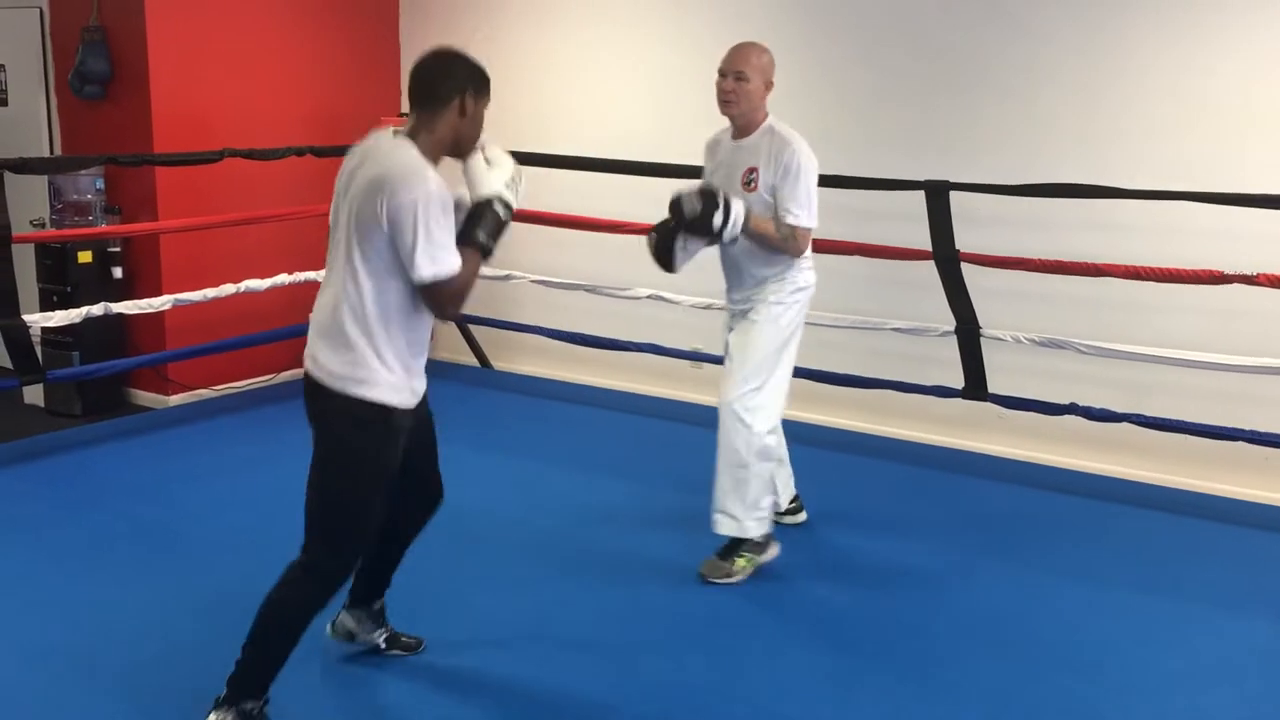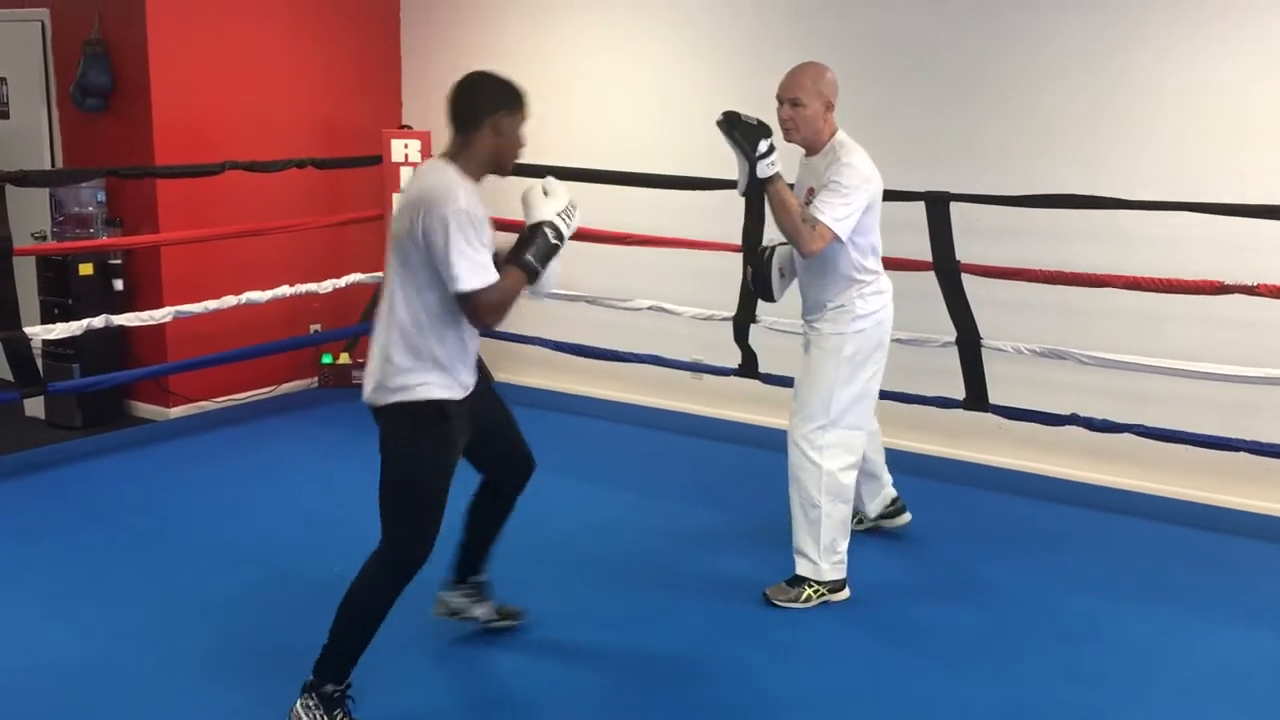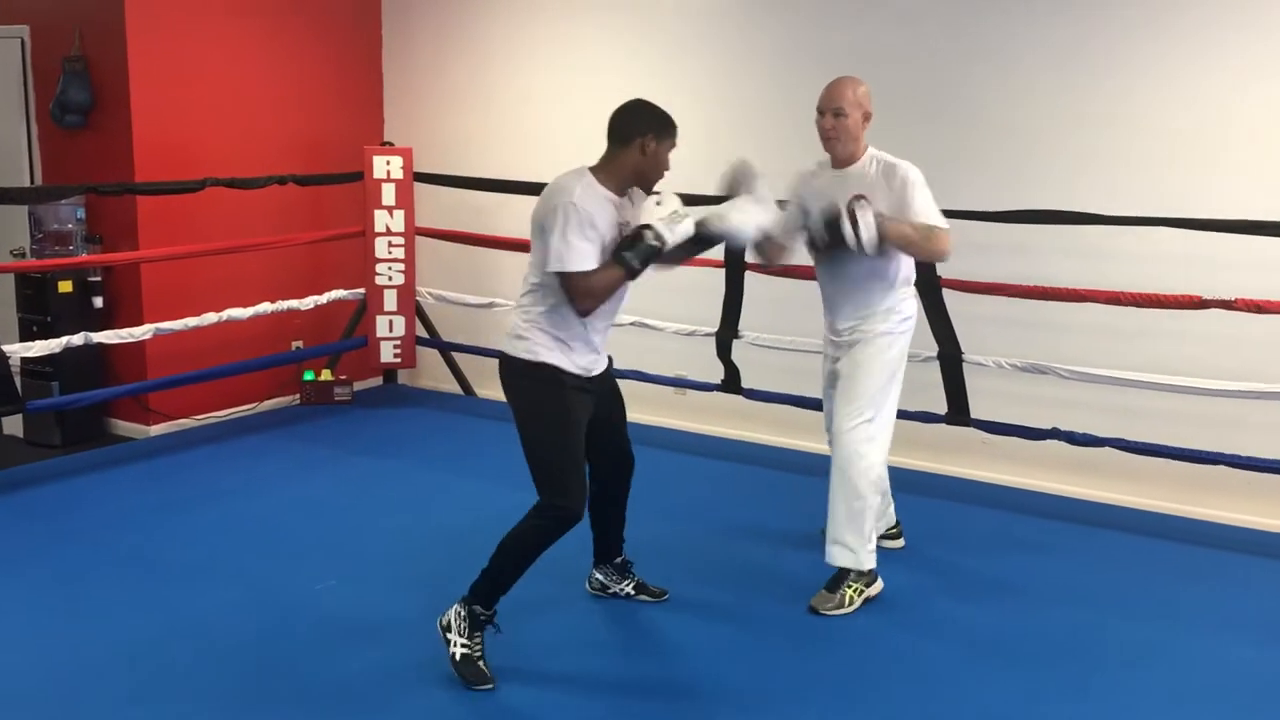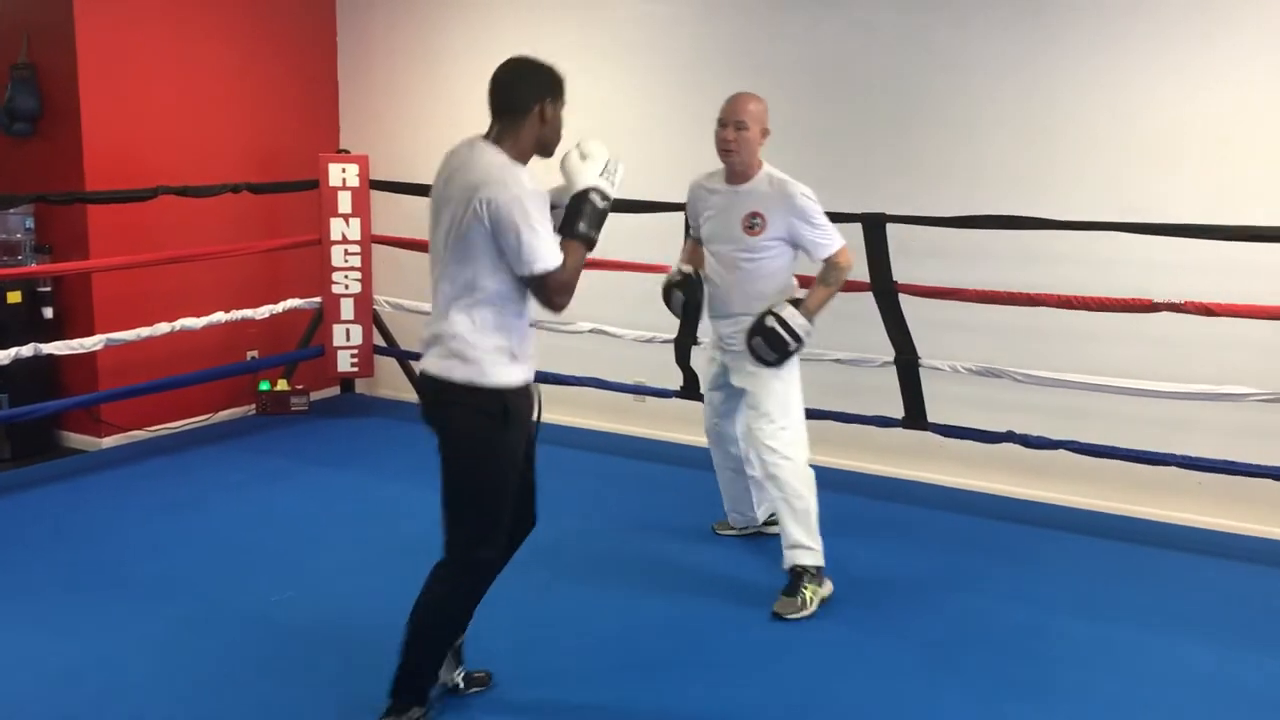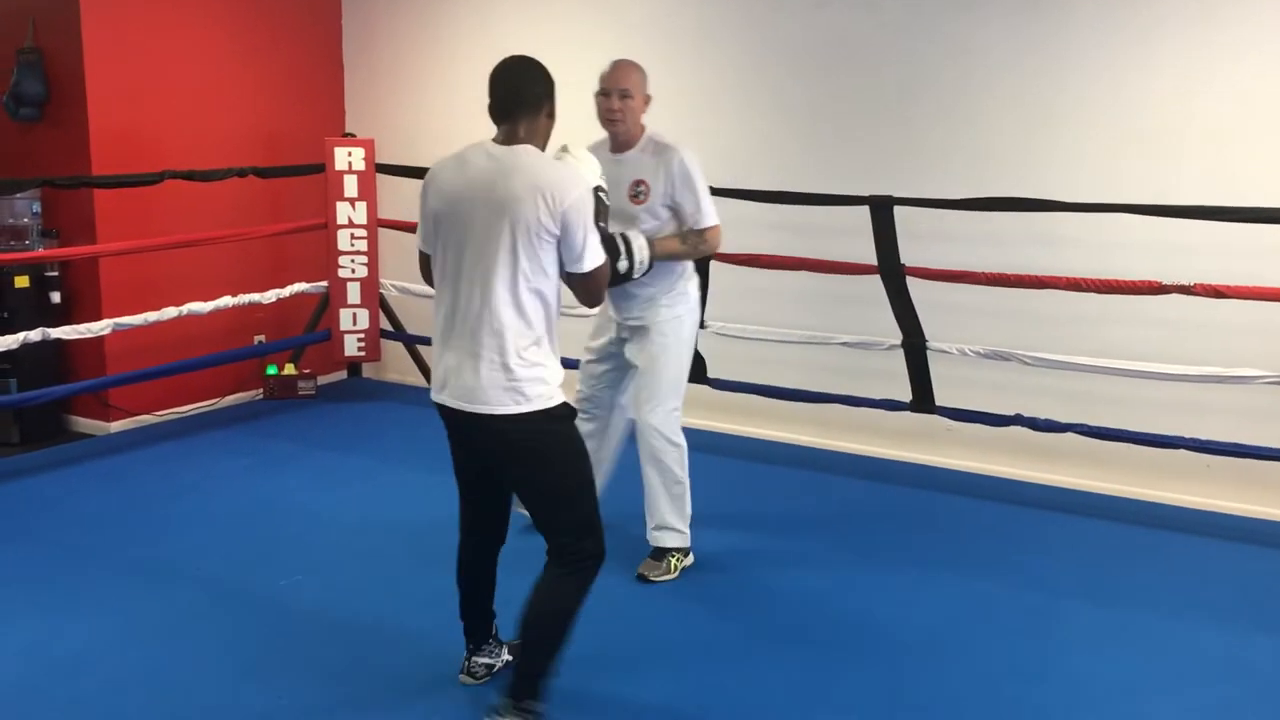
dt=0.7s
person 1, frame 1
left shoulder: (370, 154)
right shoulder: (419, 183)
right elbow: (447, 298)
left wrist: (465, 215)
right wrist: (488, 217)
left hip: (385, 379)
right hip: (363, 392)
left knee: (419, 498)
right knee: (326, 559)
left ankle: (363, 613)
person 1, frame 2
left shoulder: (439, 181)
right shoulder: (453, 202)
right elbow: (488, 309)
left wrist: (515, 259)
right wrist: (540, 241)
left hip: (454, 377)
right hip: (418, 394)
left knee: (512, 468)
right knee: (403, 550)
left ankle: (465, 589)
person 1, frame 3
left shoulder: (631, 195)
right shoulder: (574, 201)
left elbow: (660, 250)
right elbow: (583, 299)
left wrist: (719, 225)
right wrist: (644, 244)
left hip: (589, 362)
right hip: (542, 364)
left knee: (616, 469)
right knee: (563, 504)
left ankle: (610, 571)
right ankle: (468, 615)
person 1, frame 4
left shoulder: (466, 158)
right shoulder: (509, 187)
right elbow: (555, 291)
left wrist: (559, 209)
right wrist: (588, 211)
left hip: (478, 374)
right hip: (478, 385)
left knee: (517, 519)
right knee: (471, 555)
left ankle: (439, 661)
person 1, frame 5
left shoulder: (442, 175)
right shoulder: (561, 184)
right elbow: (592, 290)
right wrist: (596, 220)
left hip: (454, 390)
right hip: (523, 401)
left knee: (481, 520)
right knee: (579, 553)
left ankle: (482, 647)
person 2, frame 1
left shoulder: (790, 150)
right shoulder: (718, 145)
left elbow: (794, 240)
left wrist: (734, 216)
right wrist: (683, 230)
left hip: (780, 295)
right hip: (745, 294)
left knee: (742, 402)
right knee: (753, 401)
left ankle: (745, 534)
right ankle: (780, 500)
person 2, frame 2
left shoulder: (848, 167)
right shoulder: (812, 158)
left elbow: (811, 240)
left wrist: (765, 172)
right wrist: (784, 259)
left hip: (852, 317)
right hip: (833, 313)
left knee: (817, 434)
right knee: (846, 420)
left ankle: (823, 573)
right ankle: (881, 502)
person 2, frame 3
left shoulder: (896, 174)
right shoulder: (810, 182)
left elbow: (938, 242)
right elbow: (775, 250)
left wrist: (873, 225)
left hip: (885, 328)
right hip: (840, 329)
left knee: (857, 439)
right knee: (845, 435)
left ankle: (856, 567)
right ankle: (879, 522)
person 2, frame 4
left shoulder: (788, 195)
right shoulder: (702, 189)
left elbow: (840, 262)
left wrist: (802, 314)
right wrist: (683, 273)
left hip: (768, 342)
right hip: (722, 337)
left knee: (778, 445)
right knee: (721, 430)
left ankle: (808, 569)
right ankle: (754, 513)
person 2, frame 5
left shoulder: (673, 160)
right shoulder: (590, 159)
left elbow: (709, 240)
left wrist: (644, 253)
left hip: (666, 310)
right hip: (617, 305)
left knee: (654, 422)
right knee: (590, 400)
left ankle: (671, 541)
